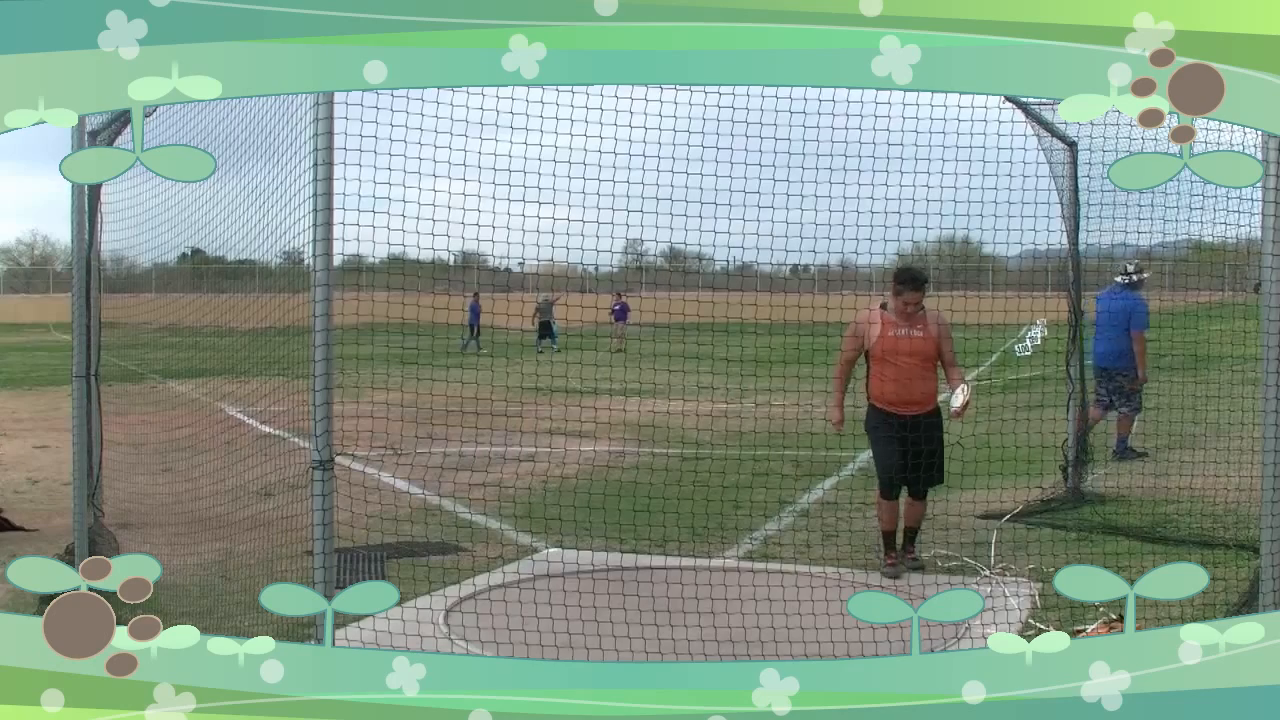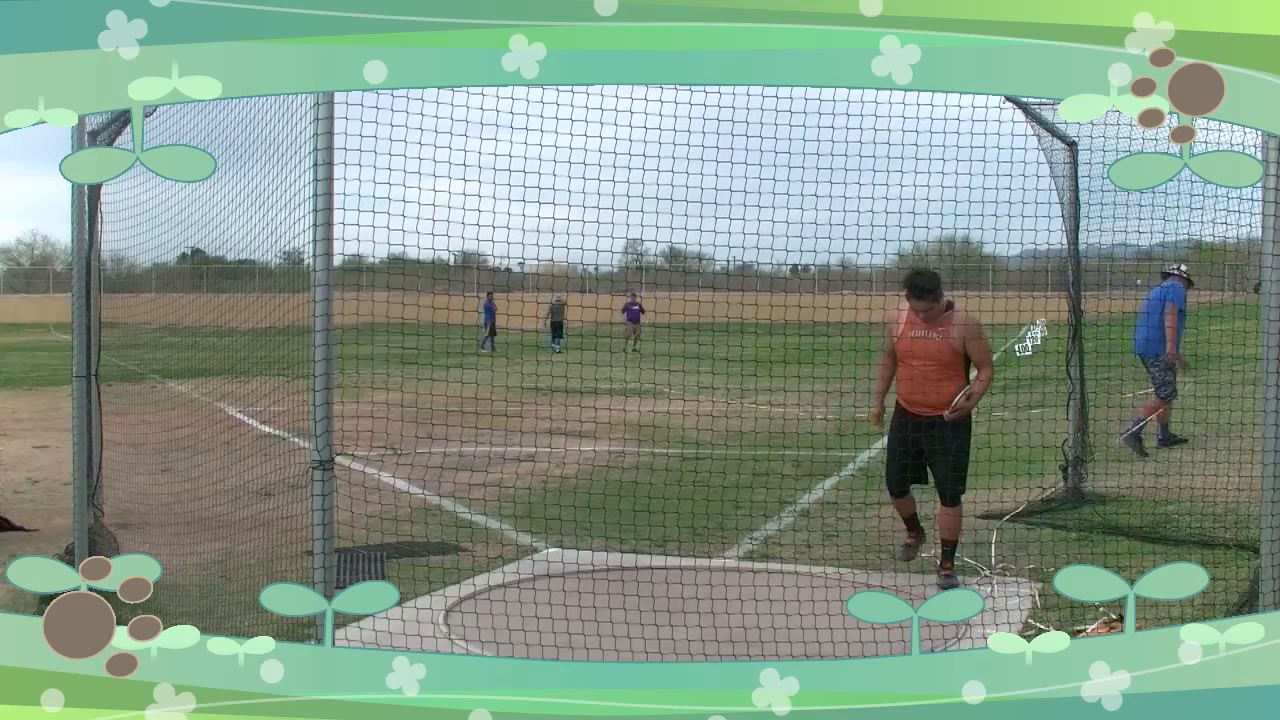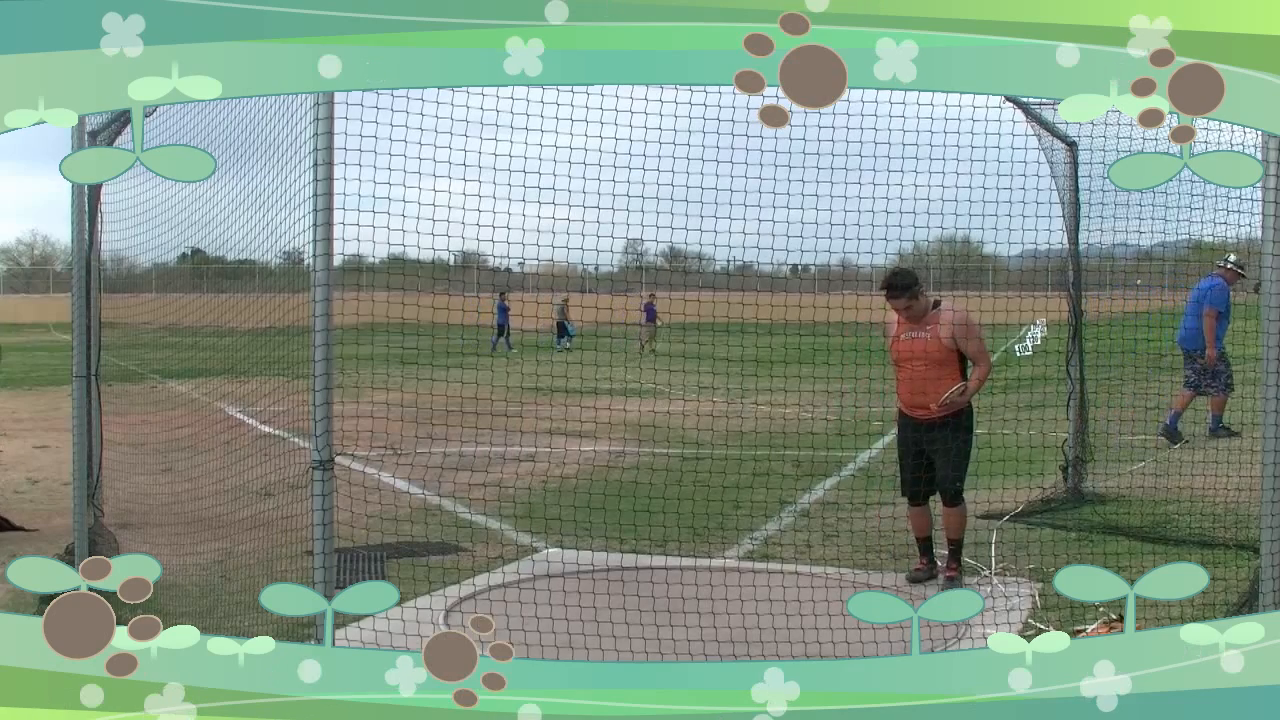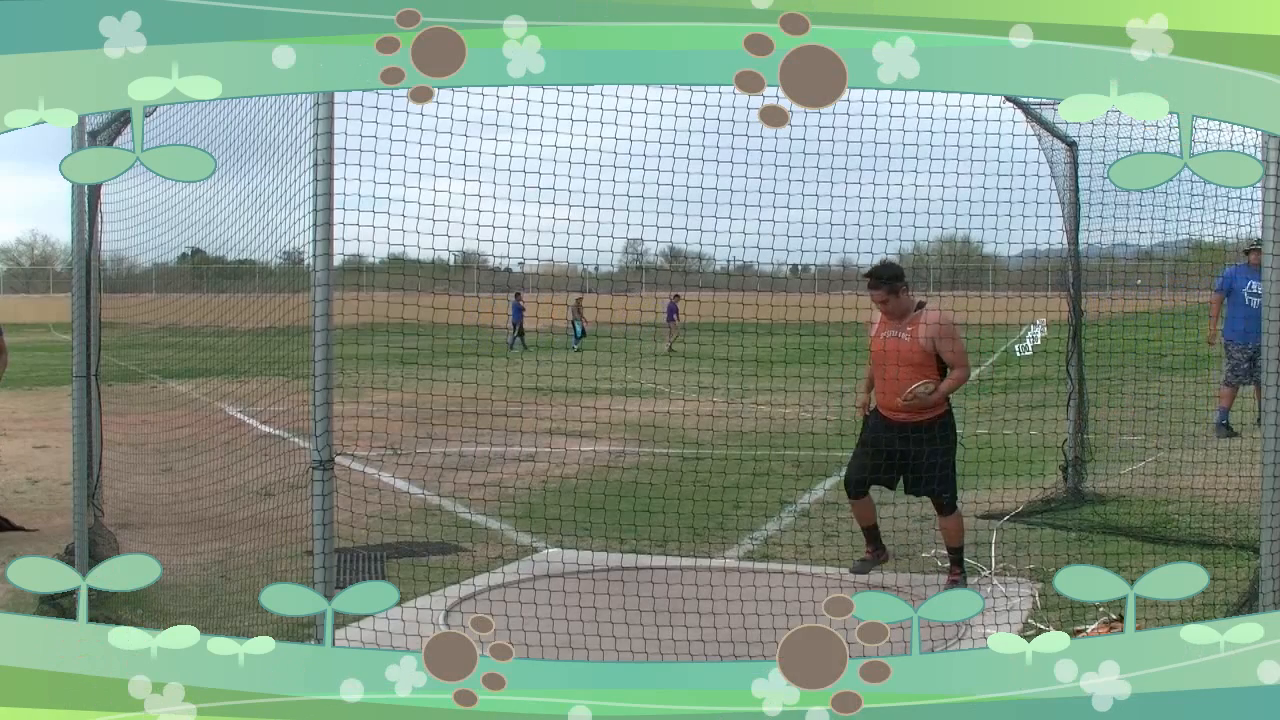
dt=0.7s
person 1, frame 1
left shoulder: (936, 322)
right shoulder: (866, 321)
left elbow: (951, 365)
right elbow: (845, 364)
right wrist: (837, 405)
left hip: (926, 418)
right hip: (884, 418)
left knee: (919, 488)
right knee: (889, 484)
left ankle: (909, 547)
right ankle: (890, 552)
person 1, frame 2
left shoulder: (964, 325)
right shoulder: (899, 320)
left elbow: (985, 369)
right elbow: (889, 360)
left wrist: (971, 401)
right wrist: (878, 400)
left hip: (949, 421)
right hip: (906, 416)
left knee: (950, 493)
right knee: (895, 484)
left ankle: (946, 564)
right ankle: (914, 532)
person 1, frame 3
left shoulder: (955, 320)
right shoulder: (893, 324)
left elbow: (983, 363)
left wrist: (965, 396)
left hip: (951, 421)
right hip: (910, 422)
left knee: (950, 489)
right knee: (915, 493)
left ankle: (954, 561)
right ankle: (926, 559)
person 1, frame 4
left shoulder: (936, 322)
right shoulder: (878, 322)
left elbow: (961, 370)
left wrist: (933, 398)
right wrist: (866, 390)
left hip: (930, 426)
right hip: (884, 421)
left knee: (943, 500)
right knee: (854, 482)
left ankle: (957, 569)
right ankle: (875, 547)
person 2, frame 1
left shoulder: (1103, 295)
right shoulder: (1137, 301)
right elbow: (1137, 338)
right wrist: (1142, 368)
left hip: (1100, 357)
right hip: (1123, 360)
left knee: (1101, 402)
right knee: (1128, 405)
right ankle: (1121, 449)
person 2, frame 2
left shoulder: (1157, 290)
right shoulder: (1176, 288)
right elbow: (1170, 315)
left wrist: (1177, 356)
right wrist: (1171, 345)
left hip: (1145, 346)
right hip: (1159, 348)
left knee: (1165, 391)
right knee: (1164, 394)
left ankle: (1164, 436)
right ankle: (1133, 433)
person 2, frame 3
left shoulder: (1206, 281)
right shoulder: (1220, 286)
right elbow: (1209, 316)
right wrist: (1211, 347)
left hip: (1188, 340)
right hip: (1205, 343)
left knee: (1193, 386)
right knee: (1221, 385)
left ankle: (1170, 426)
right ankle: (1215, 427)
person 2, frame 4
right shoulder: (1233, 272)
right elbow: (1217, 300)
right wrist: (1213, 327)
left hip: (1263, 337)
right hip: (1237, 337)
left knee: (1263, 379)
right knee: (1233, 380)
left ankle: (1264, 417)
right ankle: (1221, 422)
